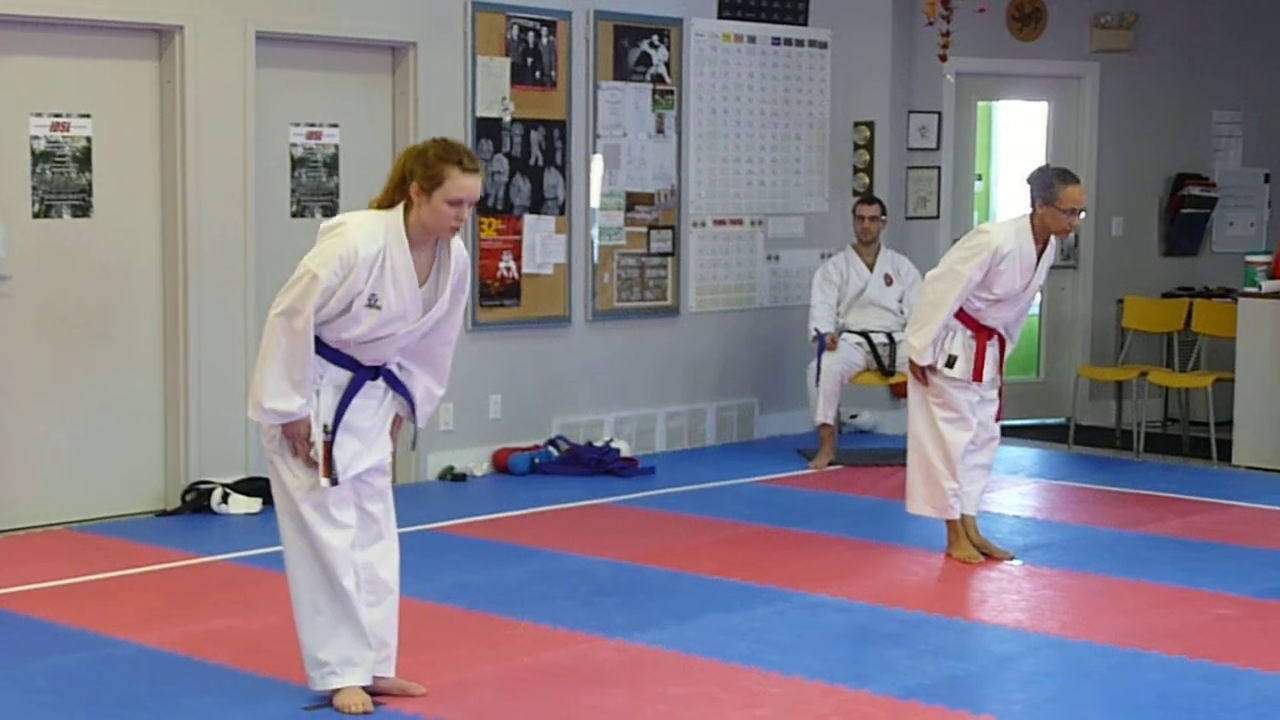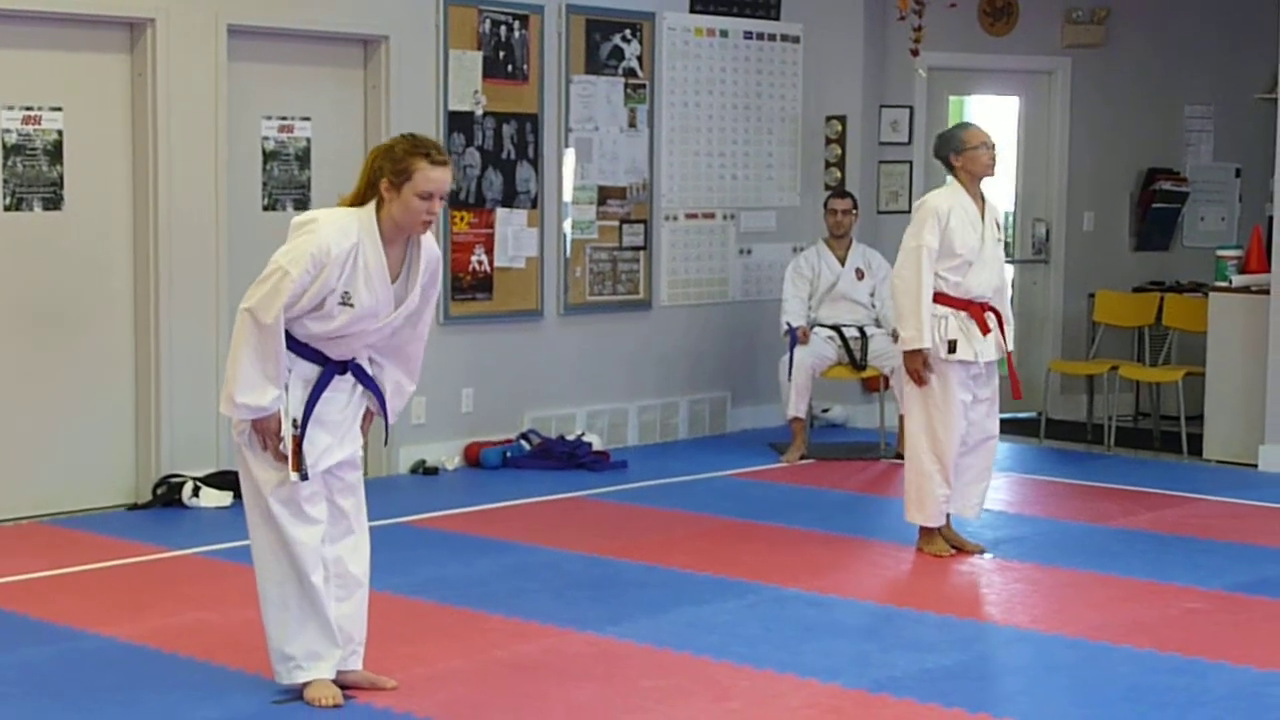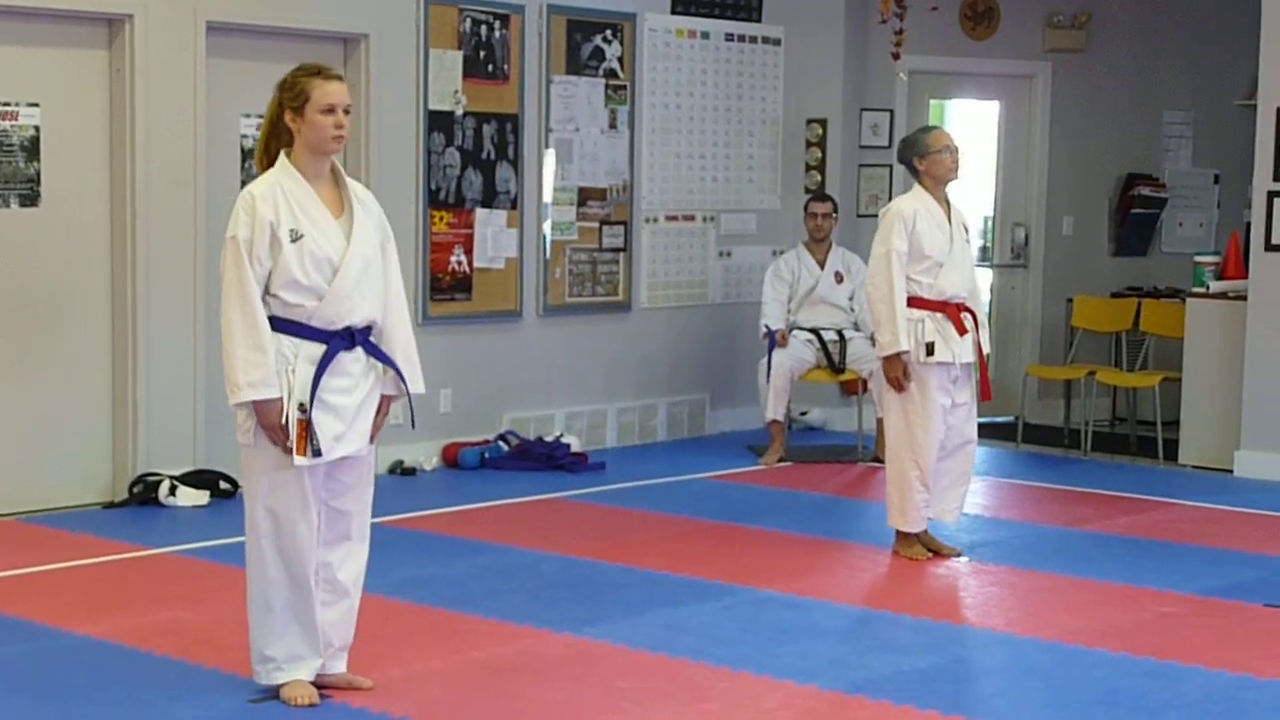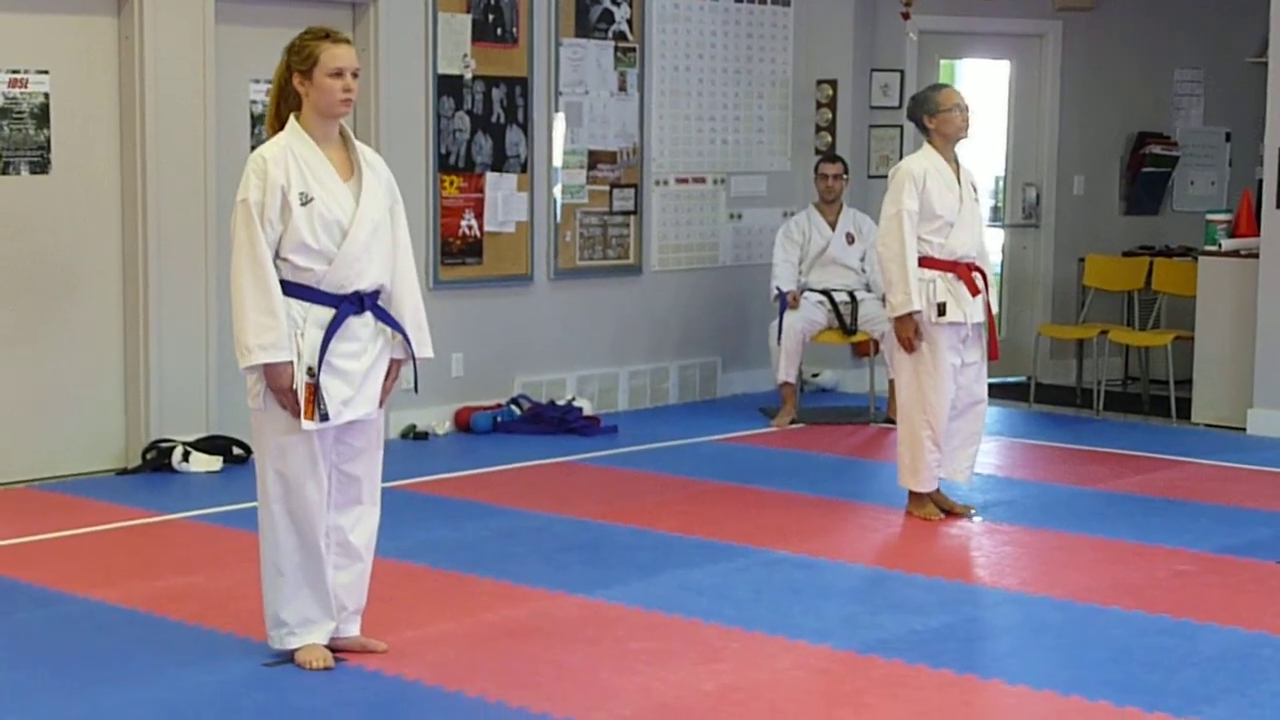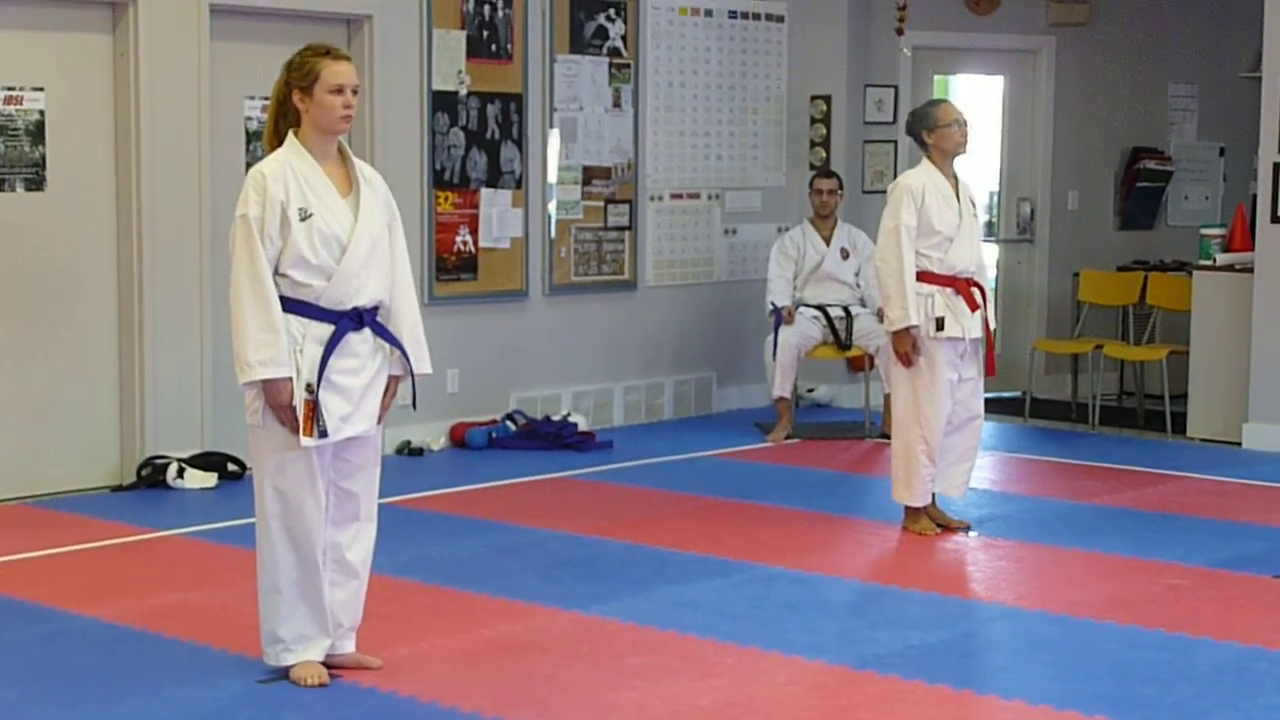
dt=0.7s
person 1, frame 1
left shoulder: (454, 259)
right shoulder: (356, 242)
left elbow: (433, 345)
right elbow: (291, 320)
left wrist: (403, 408)
right wrist: (291, 409)
left hip: (370, 396)
right hip: (315, 392)
left knee: (374, 529)
right knee: (325, 529)
left ankle: (372, 663)
right ankle: (341, 671)
person 1, frame 2
left shoulder: (426, 256)
right shoulder: (327, 239)
left elbow: (403, 340)
right elbow: (260, 316)
left wrist: (375, 402)
right wrist: (263, 405)
left hip: (338, 391)
right hip: (284, 389)
left knee: (345, 527)
right knee: (297, 528)
left ankle: (340, 656)
right ankle: (309, 665)
person 1, frame 3
left shoulder: (363, 202)
right shoulder: (262, 200)
left elbow: (387, 295)
right elbow: (243, 302)
left wrist: (386, 382)
right wrist: (262, 393)
left hip: (352, 378)
right hip: (290, 376)
left knee: (343, 526)
right knee: (288, 525)
left ankle: (326, 657)
right ankle: (286, 663)
person 1, frame 4
left shoulder: (372, 166)
right shoulder: (272, 164)
left elbow: (395, 259)
right elbow: (254, 267)
left wrist: (396, 346)
right wrist: (272, 358)
left hip: (361, 342)
right hip: (300, 341)
left knee: (355, 489)
right knee: (298, 489)
left ankle: (340, 621)
right ankle: (300, 628)
person 1, frame 5
left shoulder: (370, 182)
right shoulder: (270, 180)
left elbow: (394, 274)
right elbow: (254, 282)
left wrist: (395, 362)
right wrist: (272, 372)
left hip: (359, 359)
right hip: (299, 357)
left knee: (351, 505)
right knee: (296, 505)
left ankle: (336, 635)
right ankle: (296, 644)
person 2, frame 1
left shoulder: (1047, 246)
right shoulder: (995, 240)
right elbow: (941, 291)
left wrist: (1001, 351)
right wrist: (921, 351)
left hip: (984, 349)
right hip: (951, 345)
left knee: (981, 437)
right knee: (950, 437)
left ankle: (971, 530)
right ankle: (956, 536)
person 2, frame 2
left shoulder: (991, 211)
right shoulder: (935, 206)
right elbow: (910, 276)
left wrist: (1002, 333)
right wrist: (913, 343)
left hip: (981, 334)
right hip: (944, 333)
left knee: (979, 434)
right knee: (939, 433)
left ankle: (946, 525)
right ankle: (928, 531)
person 2, frame 3
left shoulder: (956, 215)
right shoulder: (902, 211)
right elbow: (884, 283)
left wrist: (977, 339)
right wrist: (892, 349)
left hip: (957, 337)
right hip: (921, 336)
left knee: (957, 437)
right knee: (917, 437)
left ankle: (924, 527)
right ankle: (906, 533)
person 2, frame 4
left shoulder: (965, 174)
right shoulder: (912, 171)
right elbow: (894, 243)
left wrist: (984, 298)
right wrist: (903, 309)
left hip: (967, 297)
right hip: (931, 297)
left knee: (969, 397)
right knee: (929, 397)
left ankle: (937, 487)
right ankle: (918, 494)
person 2, frame 5
left shoulder: (963, 188)
right shoulder: (911, 186)
right elbow: (893, 257)
left wrist: (982, 315)
right wrist: (902, 323)
left hip: (964, 312)
right hip: (929, 311)
left knee: (964, 412)
right knee: (925, 411)
left ankle: (932, 501)
right ankle: (914, 508)
person 3, frame 1
left shoulder: (902, 266)
right shoulder: (834, 266)
left elbow: (916, 308)
right elbow: (822, 307)
right wrist: (826, 332)
left hip: (895, 340)
right hip: (852, 341)
right knee: (824, 367)
right ankle: (827, 446)
person 3, frame 2
left shoulder: (873, 260)
right shoulder: (806, 261)
left elbow: (887, 302)
right elbow: (794, 301)
right wrist: (798, 326)
left hip: (867, 334)
right hip: (824, 334)
right knee: (797, 361)
left ankle: (906, 439)
right ankle: (798, 440)
person 3, frame 3
left shoulder: (852, 263)
right shoulder: (785, 264)
left elbow: (865, 306)
right elbow: (773, 303)
right wrist: (777, 329)
left hip: (846, 338)
right hip: (803, 338)
right knee: (775, 364)
left ankle: (883, 443)
right ankle: (777, 443)
person 3, frame 4
left shoulder: (863, 224)
right shoulder: (796, 225)
left elbow: (877, 266)
right elbow: (784, 264)
right wrist: (788, 290)
left hip: (857, 299)
right hip: (814, 299)
right knee: (786, 326)
left ankle: (895, 404)
right ankle: (788, 405)
person 3, frame 5
left shoulder: (858, 239)
right shoulder: (791, 240)
left elbow: (871, 281)
right elbow: (779, 280)
left wrist: (883, 307)
right wrist: (783, 306)
left hip: (852, 313)
right hip: (809, 315)
left knee: (892, 338)
right knee: (782, 341)
left ankle: (890, 418)
right ankle: (784, 420)
